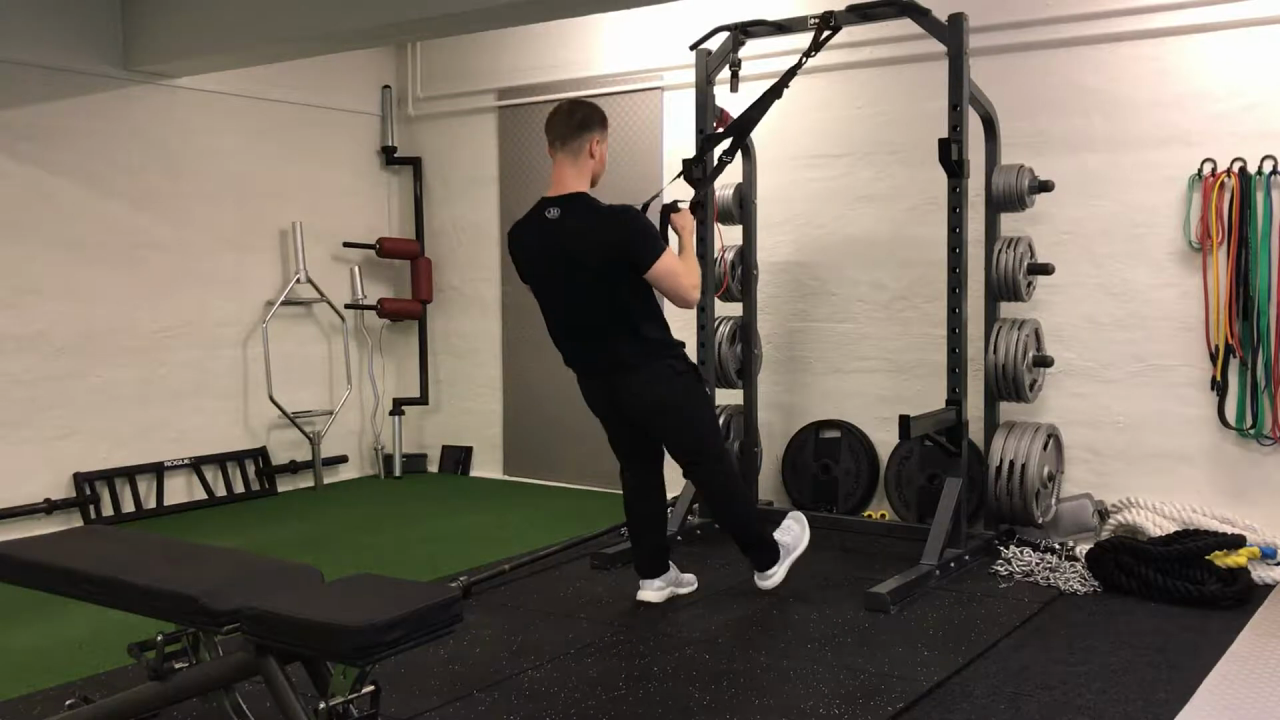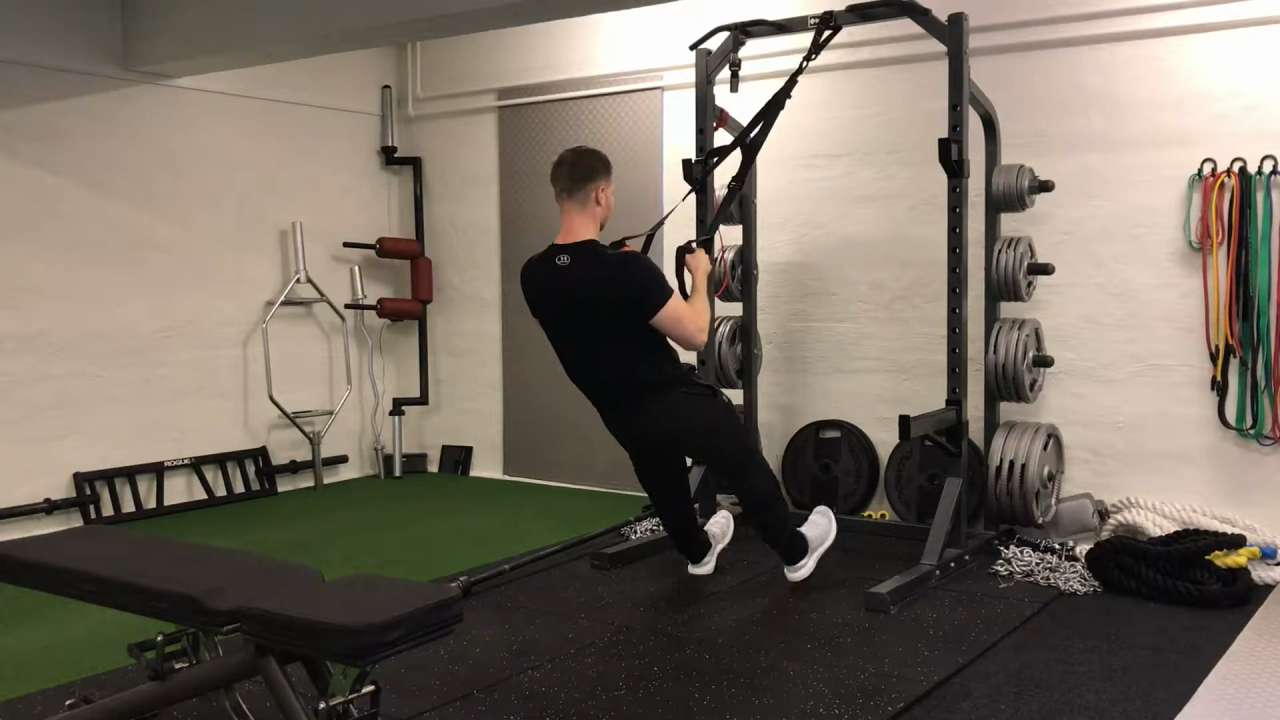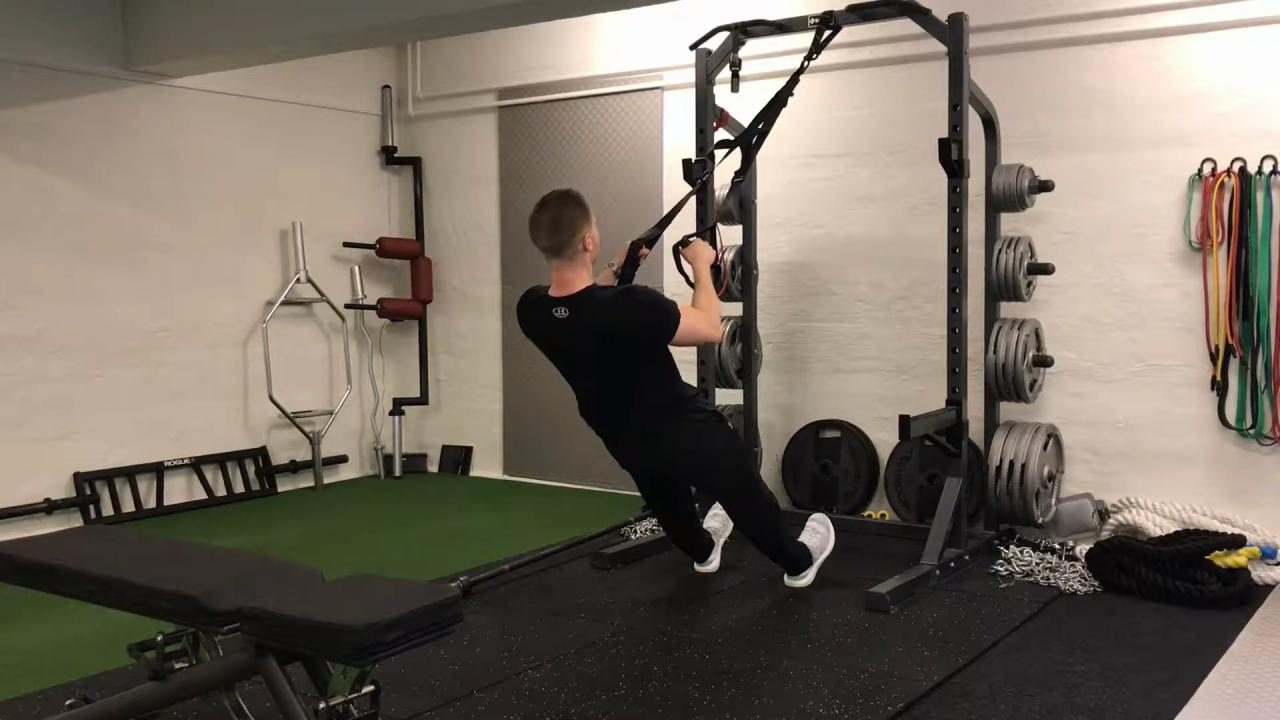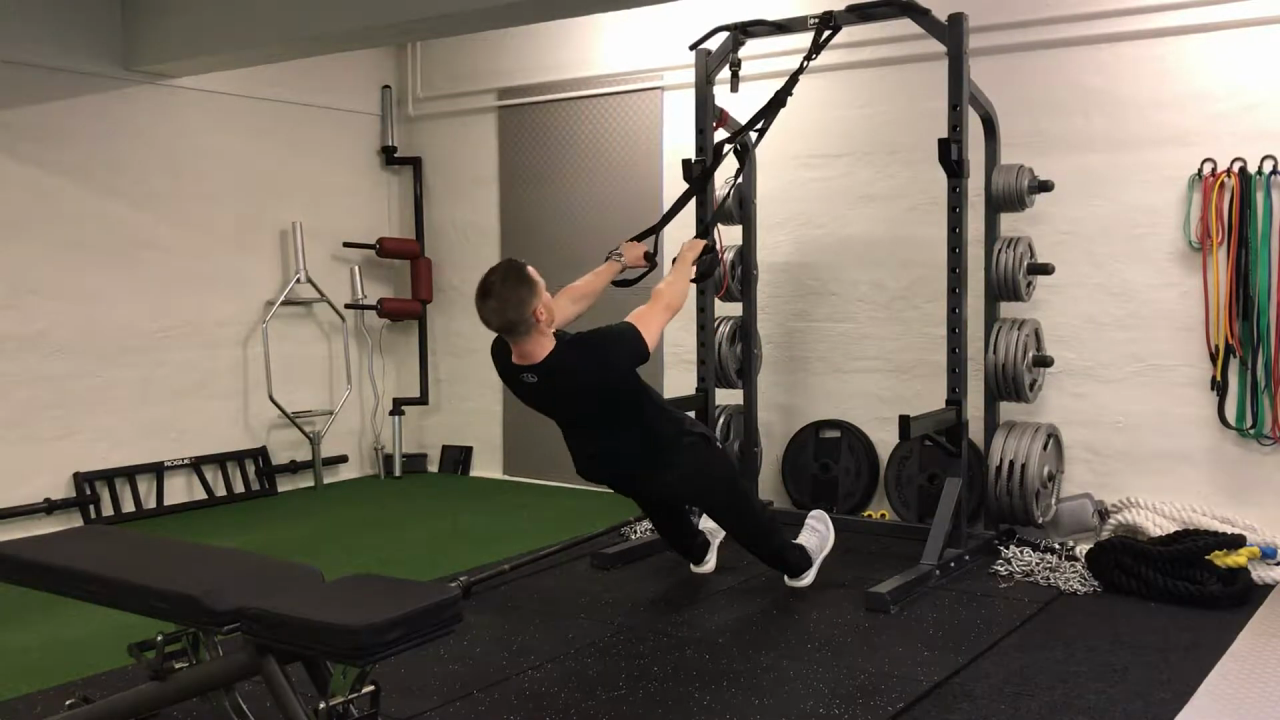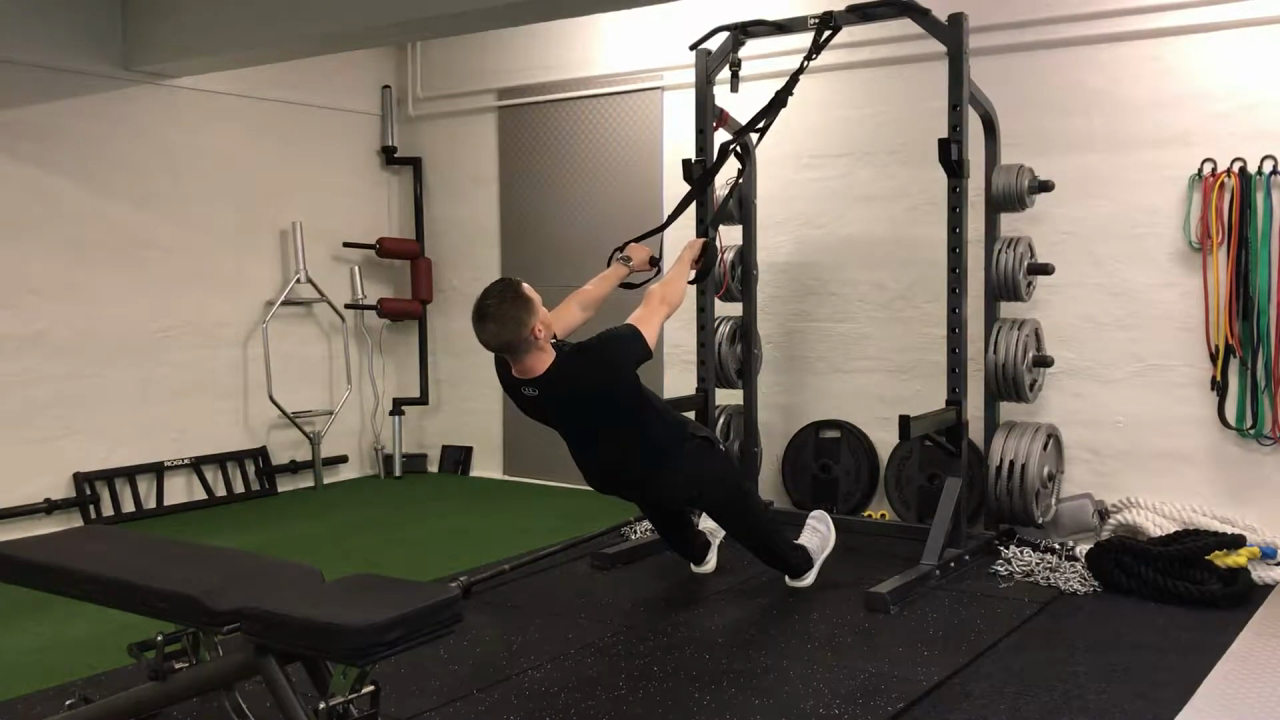
dt=1s
person 1, frame 1
left shoulder: (524, 236)
right shoulder: (620, 224)
right elbow: (687, 292)
right wrist: (686, 235)
left hip: (596, 381)
right hip: (654, 373)
left knee: (639, 468)
right knee: (712, 468)
left ankle: (654, 573)
right ankle: (767, 559)
person 1, frame 2
left shoulder: (535, 277)
right shoulder: (626, 270)
right elbow: (695, 335)
right wrist: (700, 277)
left hip: (622, 415)
right hip: (676, 404)
left knee: (663, 480)
right knee: (746, 467)
left ankle: (699, 551)
right ankle: (796, 552)
person 1, frame 3
left shoulder: (531, 312)
right shoulder: (631, 307)
right elbow: (710, 328)
left wrist: (615, 269)
right wrist: (701, 265)
left hip: (624, 440)
right hip: (685, 434)
left knee: (664, 486)
right knee: (743, 493)
left ankle: (703, 549)
right ankle: (798, 561)
person 1, frame 4
left shoulder: (504, 359)
right shoulder: (595, 358)
left elbow: (571, 301)
right elbow: (663, 305)
left wrist: (619, 260)
right wrist: (687, 257)
left hip: (611, 467)
right hip: (675, 459)
right knee: (735, 505)
left ankle: (698, 551)
right ankle: (798, 563)
person 1, frame 5
left shoulder: (507, 371)
right shoulder: (596, 367)
left elbow: (579, 307)
right elbow: (658, 304)
left wrist: (626, 263)
right wrist: (687, 255)
left hip: (613, 474)
right hip: (679, 463)
right knee: (736, 505)
left ankle: (698, 550)
right ankle: (798, 563)
